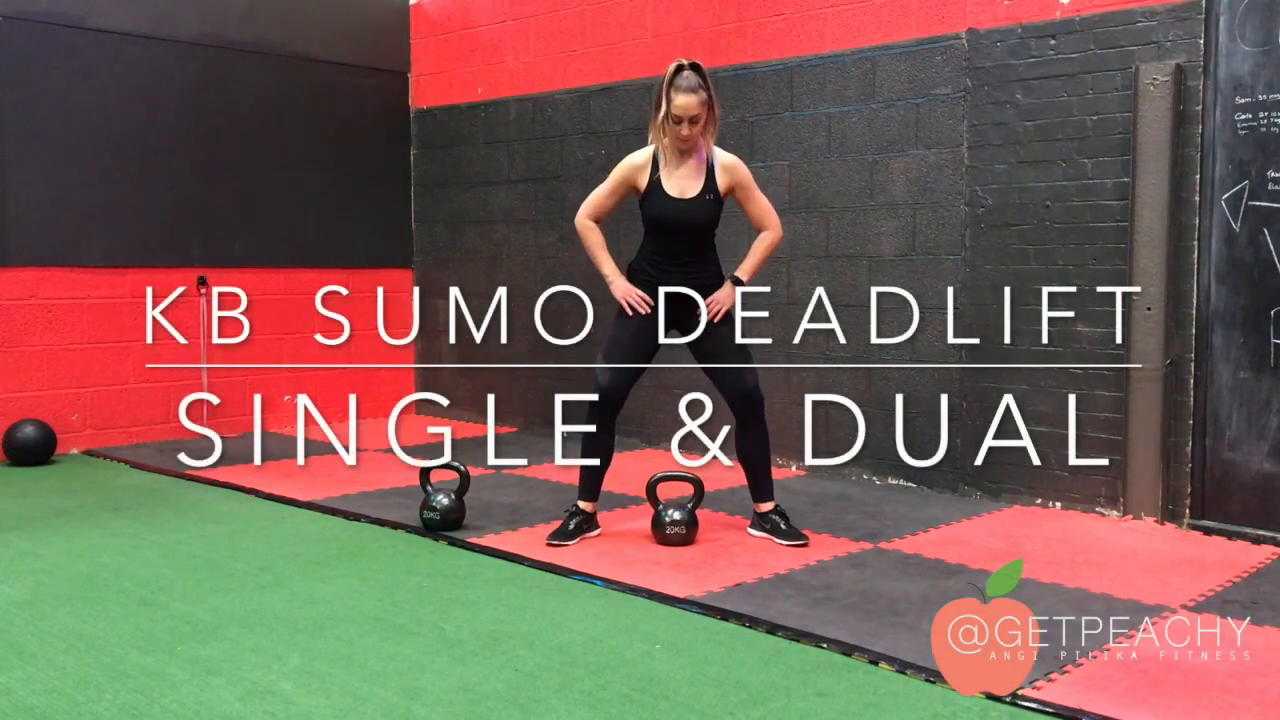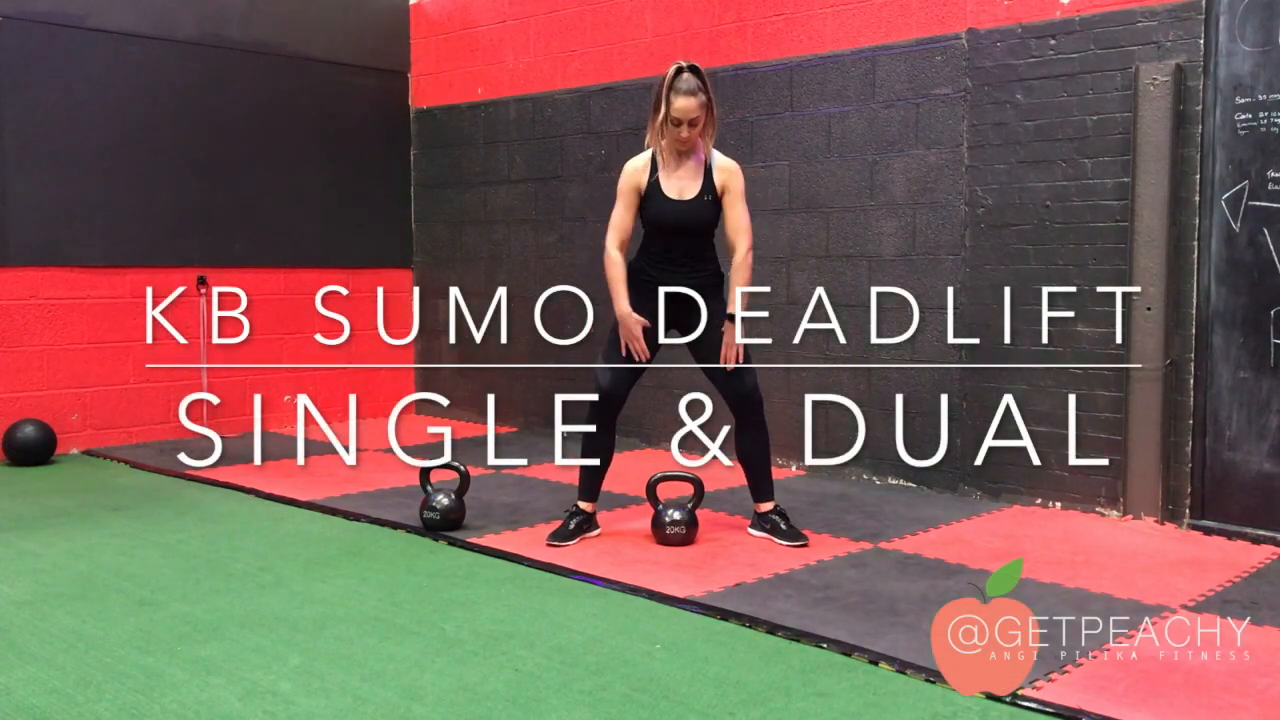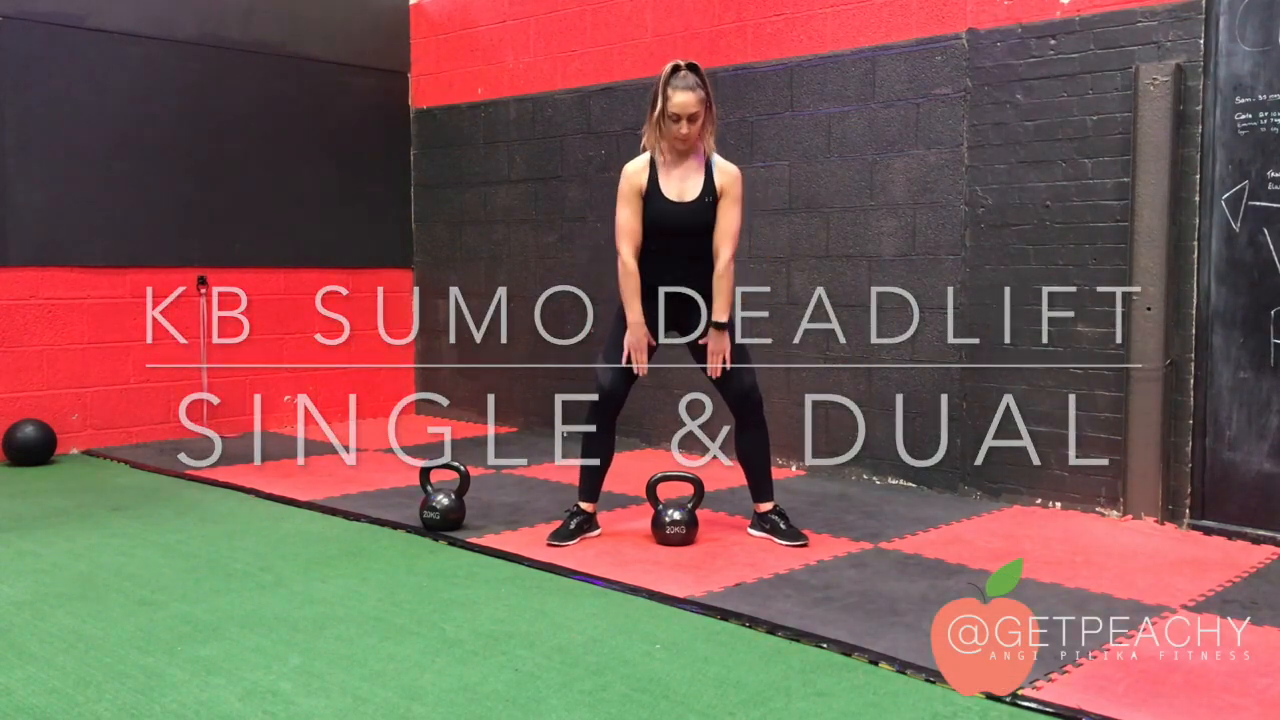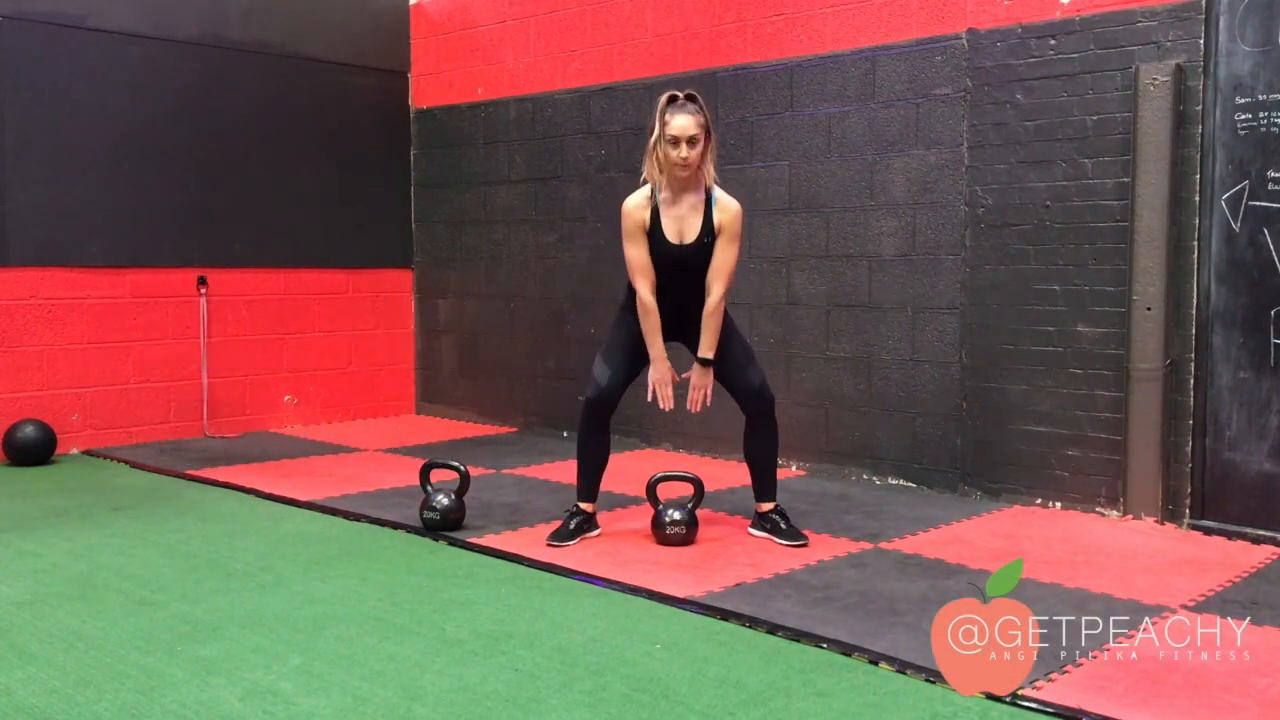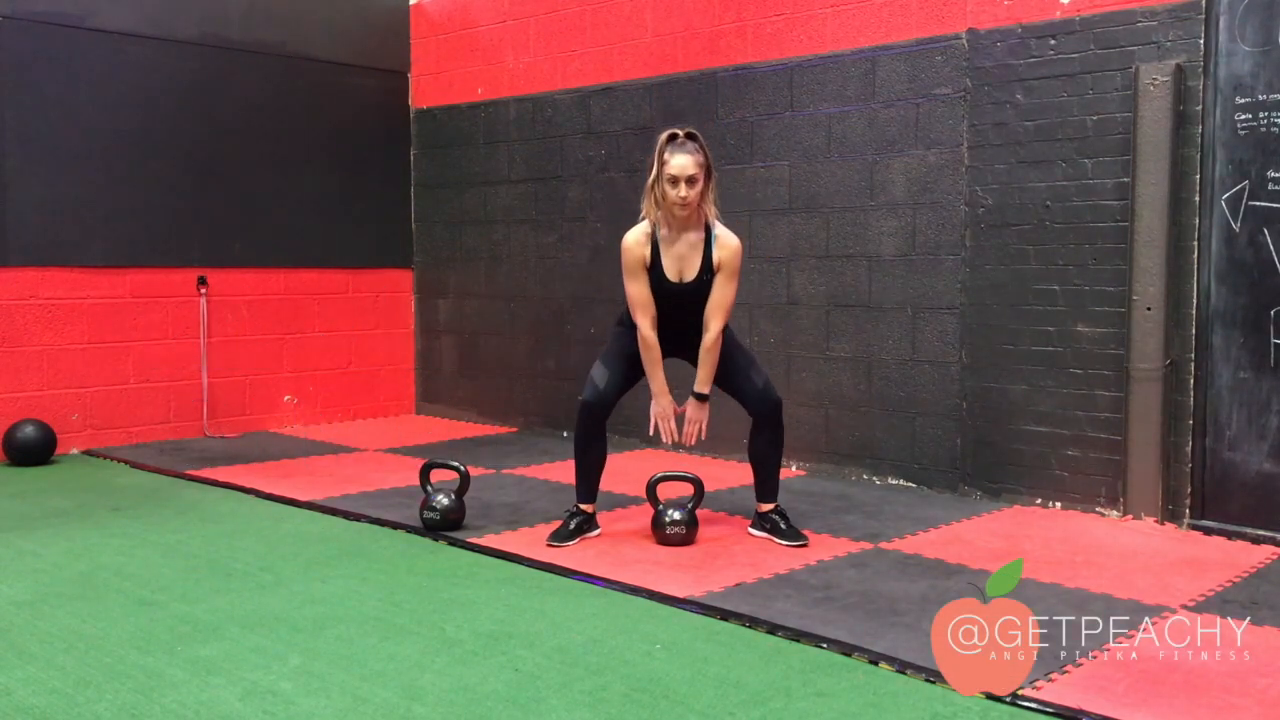
dt=0.5s
person 1, frame 1
left shoulder: (728, 167)
right shoulder: (639, 165)
left elbow: (771, 229)
right elbow: (586, 219)
left wrist: (735, 283)
right wrist: (614, 279)
left hip: (705, 299)
right hip: (647, 295)
left knee: (748, 397)
right knee: (605, 394)
left ankle: (766, 512)
right ankle: (584, 512)
person 1, frame 2
left shoulder: (725, 171)
right shoulder: (638, 170)
left elbow: (742, 249)
right elbow: (615, 247)
left wrist: (732, 319)
right wrist: (624, 312)
left hip: (705, 298)
right hip: (646, 298)
left knee: (747, 398)
right knee: (606, 396)
left ankle: (766, 512)
right ankle: (584, 512)
person 1, frame 3
left shoulder: (725, 174)
right shoulder: (636, 172)
left elbow: (725, 256)
right elbow: (626, 253)
left wrist: (720, 325)
right wrist: (635, 322)
left hip: (702, 301)
right hip: (647, 299)
left knee: (747, 400)
right knee: (605, 397)
left ankle: (766, 512)
right ankle: (584, 513)
person 1, frame 4
left shoulder: (727, 210)
right shoulder: (636, 207)
left elbow: (715, 293)
right elbow: (645, 293)
left wrist: (705, 362)
right wrist: (658, 361)
left hip: (702, 316)
right hip: (645, 316)
left knee: (760, 400)
right knee: (597, 399)
left ankle: (767, 512)
right ankle: (583, 512)
person 1, frame 5
left shoulder: (727, 245)
right shoulder: (636, 242)
left elbow: (713, 329)
right elbow: (646, 327)
left wrist: (701, 396)
right wrist: (659, 395)
left hip: (700, 335)
right hip: (639, 334)
left knee: (767, 404)
right knee: (592, 404)
left ankle: (767, 513)
right ankle: (583, 513)
